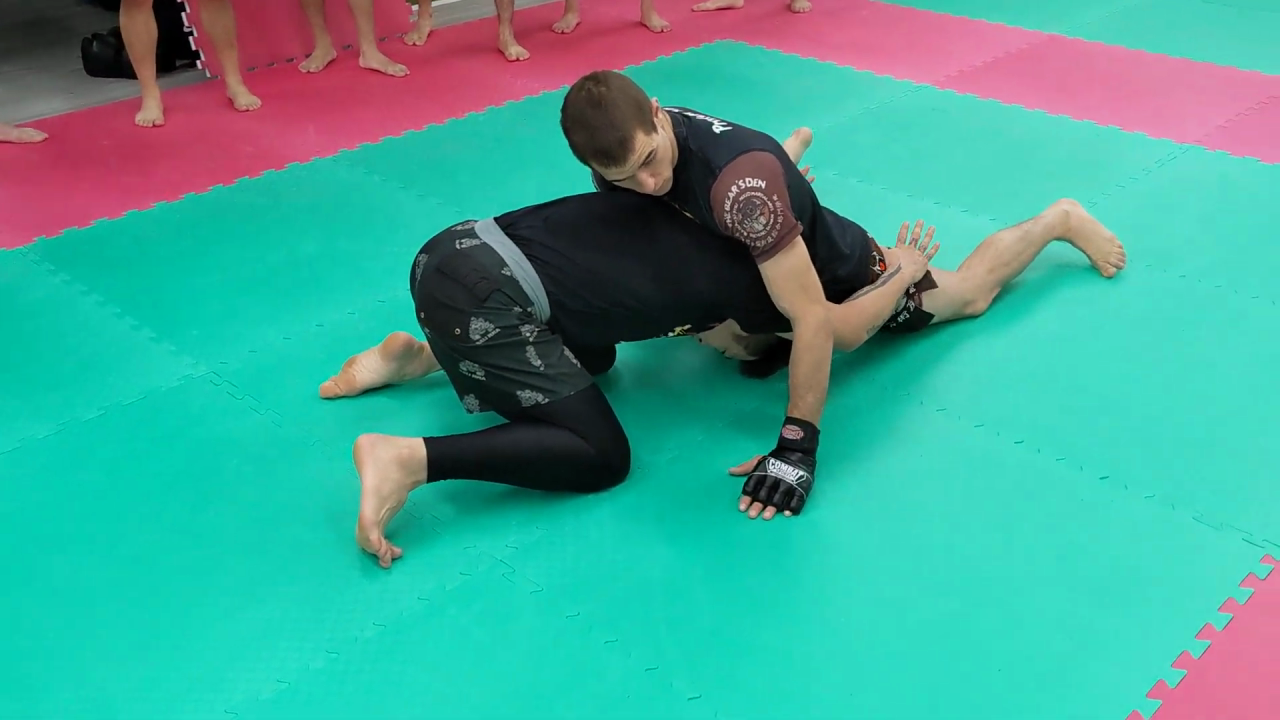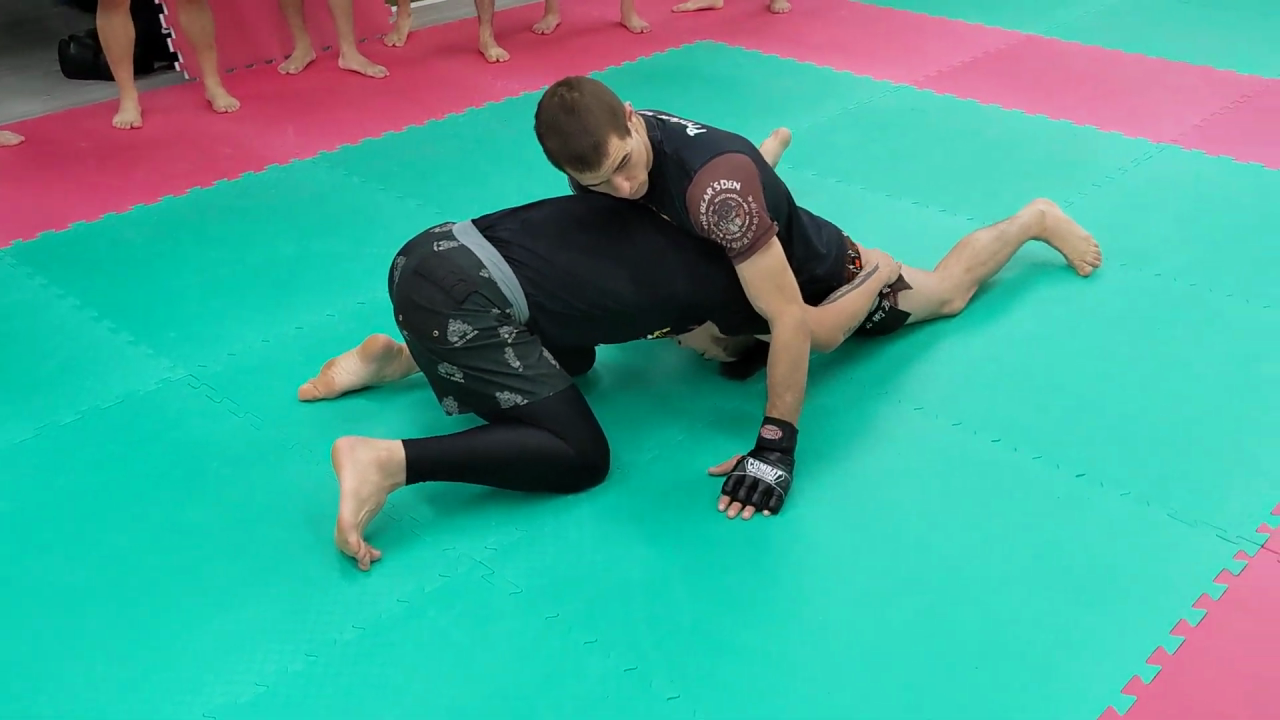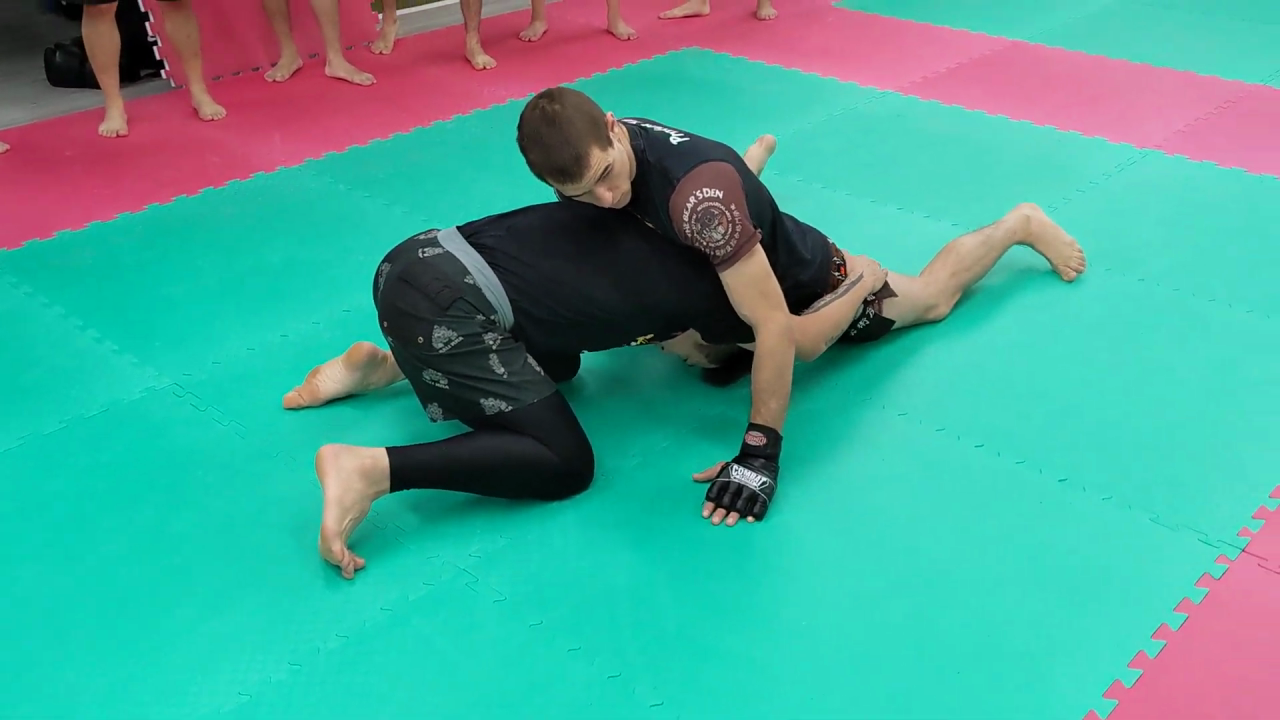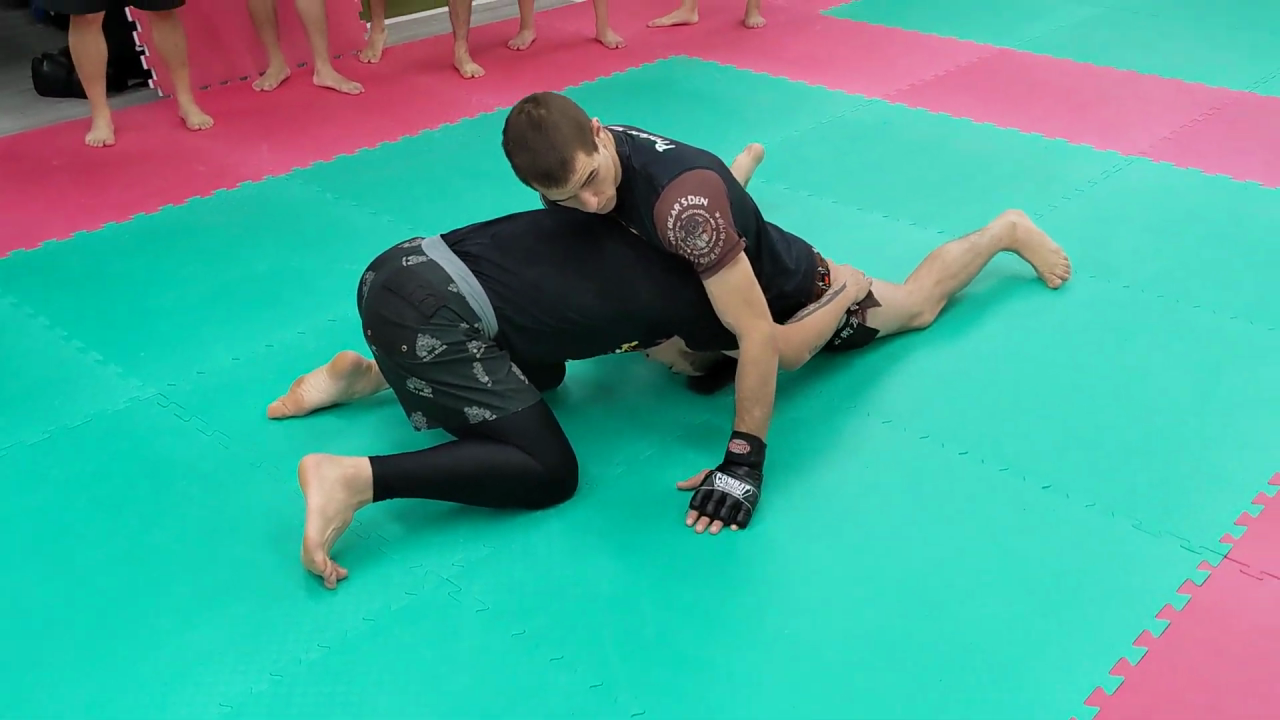
dt=0.2s
person 1, frame 1
left shoulder: (674, 208)
right shoulder: (732, 275)
right elbow: (840, 331)
right wrist: (908, 271)
left hip: (456, 248)
right hip: (485, 297)
left knee: (588, 356)
right knee: (598, 455)
left ankle: (414, 355)
right ankle: (408, 458)
person 1, frame 2
left shoulder: (656, 211)
right shoulder: (712, 278)
right wrist: (879, 273)
left hip: (436, 249)
right hip: (464, 297)
left knee: (571, 360)
right knee: (579, 455)
left ankle: (393, 356)
right ankle: (387, 460)
person 1, frame 3
left shoulder: (629, 218)
right shoulder: (687, 283)
right elbow: (799, 339)
right wrist: (863, 283)
left hip: (419, 259)
right hip: (449, 305)
left knee: (556, 370)
right knee: (562, 462)
left ankle: (373, 367)
right ankle: (372, 468)
person 1, frame 4
left shoulder: (621, 221)
right shoulder: (681, 293)
right elbow: (784, 350)
right wrist: (845, 291)
left hip: (405, 265)
right hip: (434, 312)
left knee: (539, 372)
right knee: (547, 470)
left ankle: (363, 373)
right ankle: (354, 477)
person 2, frame 1
left shoulder: (739, 183)
right shoulder: (623, 150)
left elbow: (812, 318)
left wrist: (797, 444)
left hip: (838, 269)
right hip: (750, 264)
left knee: (971, 291)
left ankle: (1058, 221)
right ankle: (790, 157)
person 2, frame 2
left shoulder: (716, 185)
right shoulder: (599, 153)
left elbow: (789, 319)
left wrist: (775, 444)
left hip: (817, 271)
right hip: (727, 263)
left knee: (948, 289)
left ankle: (1034, 220)
right ankle: (768, 152)
person 2, frame 3
left shoulder: (699, 194)
right shoulder: (584, 160)
left elbow: (774, 325)
left wrist: (760, 449)
left hip: (801, 276)
right hip: (717, 272)
left knee: (933, 295)
left ankle: (1020, 225)
right ankle: (753, 158)
person 2, frame 4
left shoulder: (682, 201)
right shoulder: (571, 166)
left elbow: (757, 334)
left wrist: (744, 458)
left hip: (785, 286)
right hip: (702, 281)
left knee: (916, 303)
